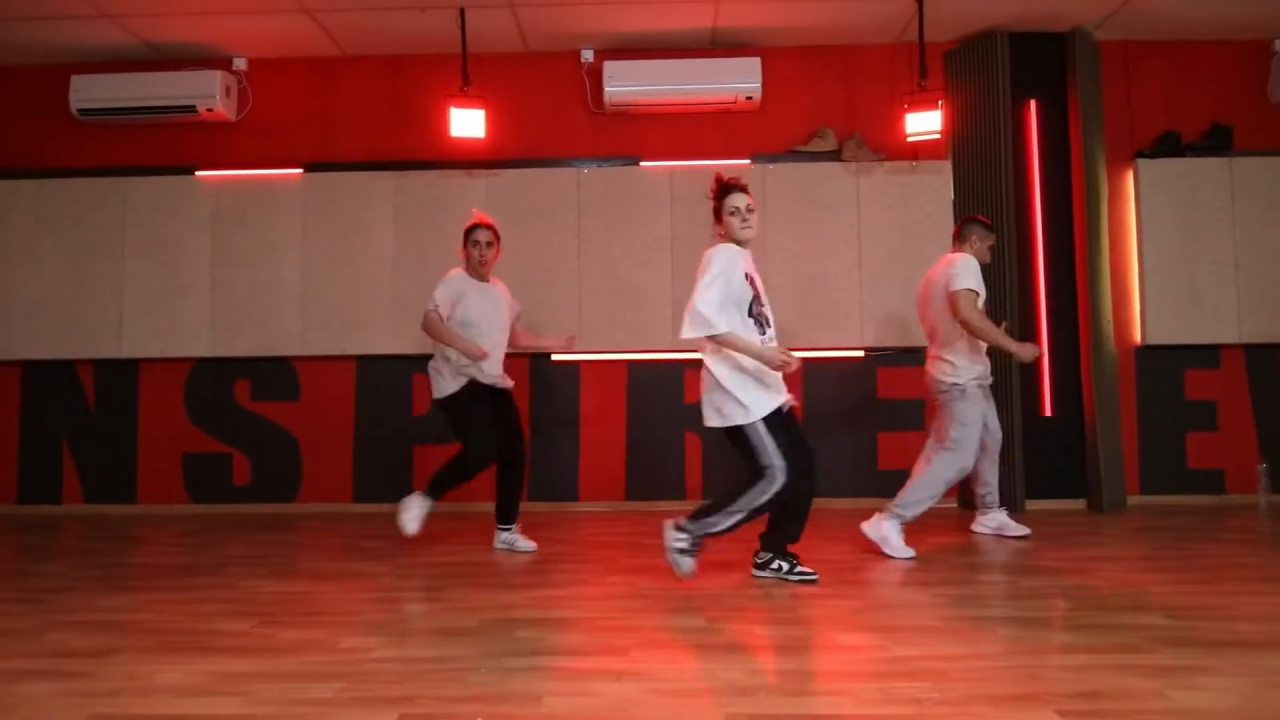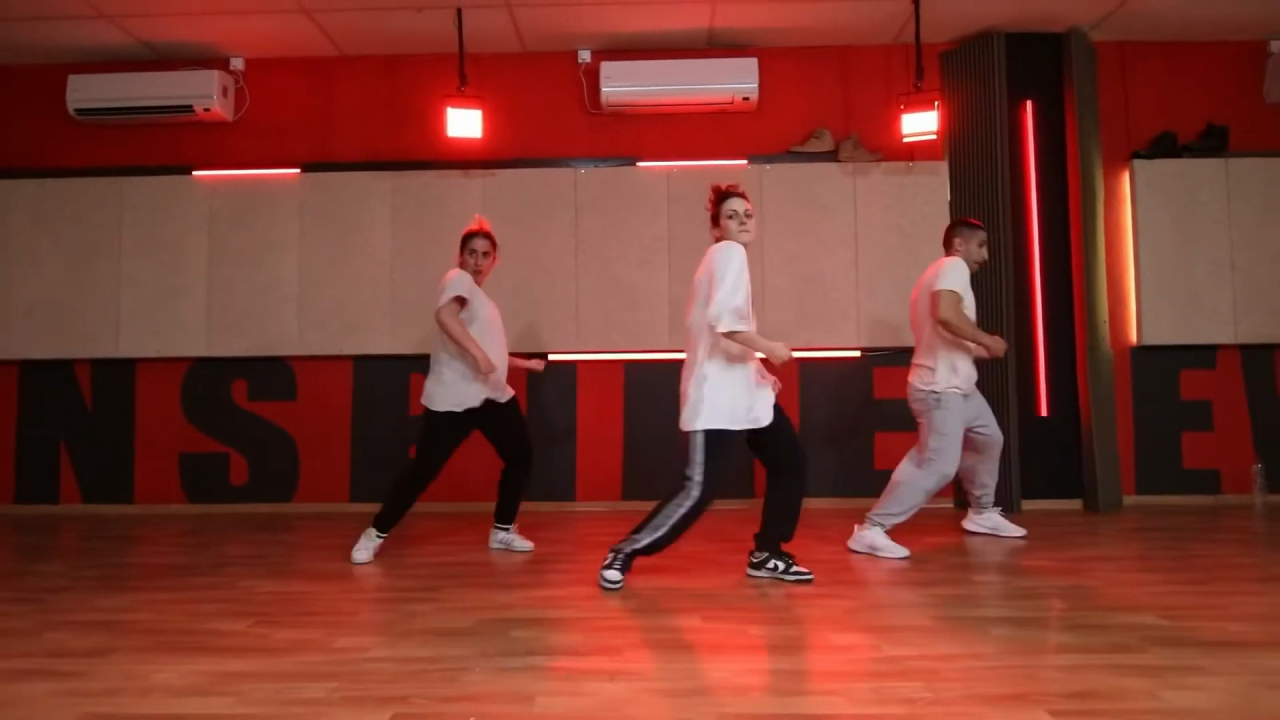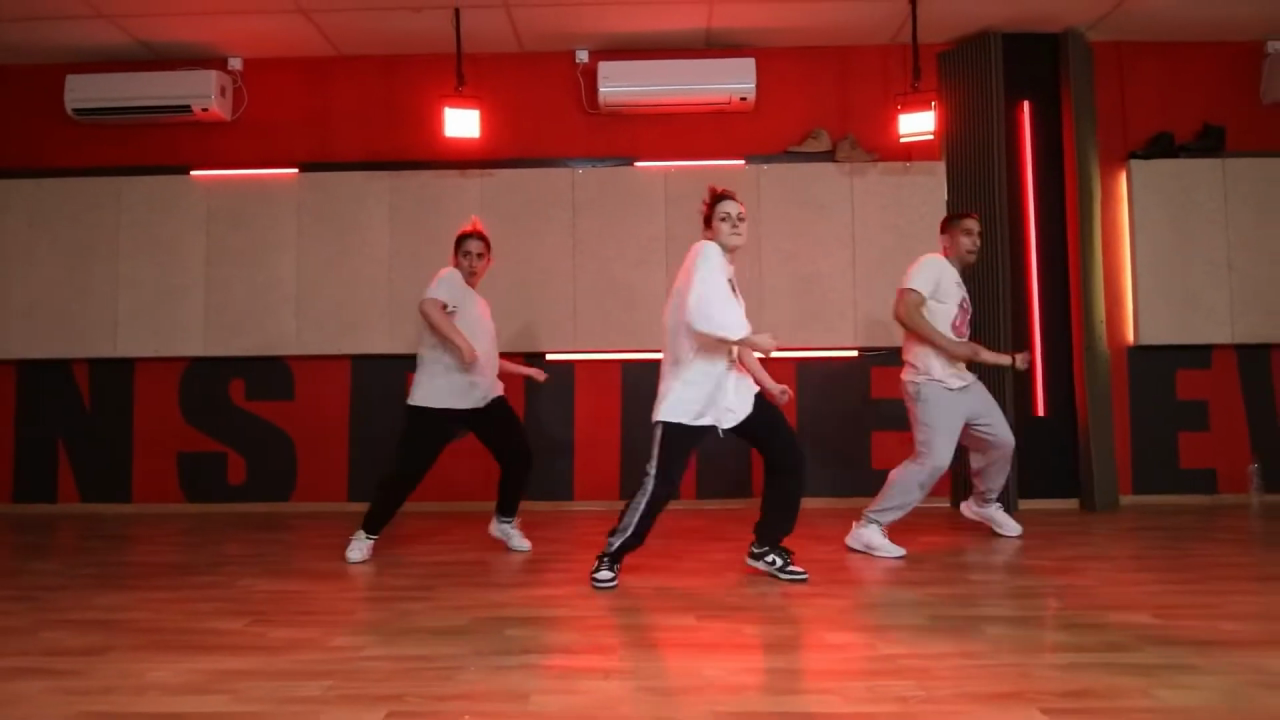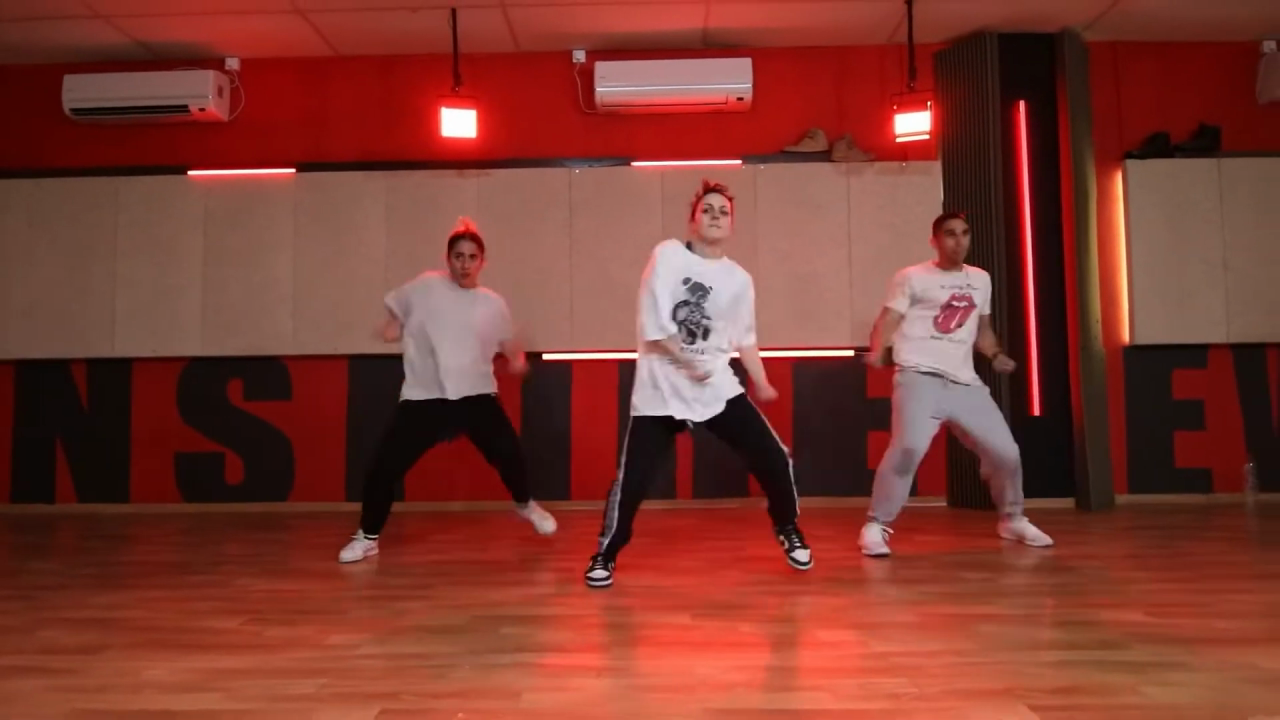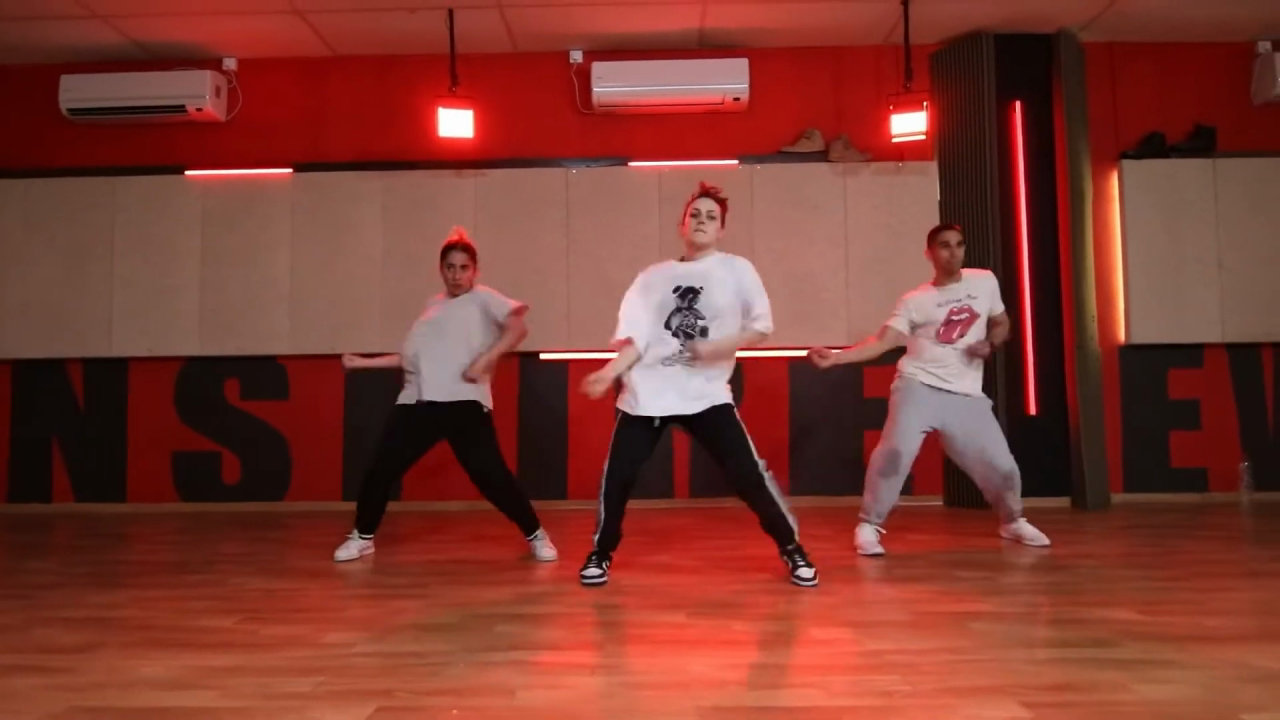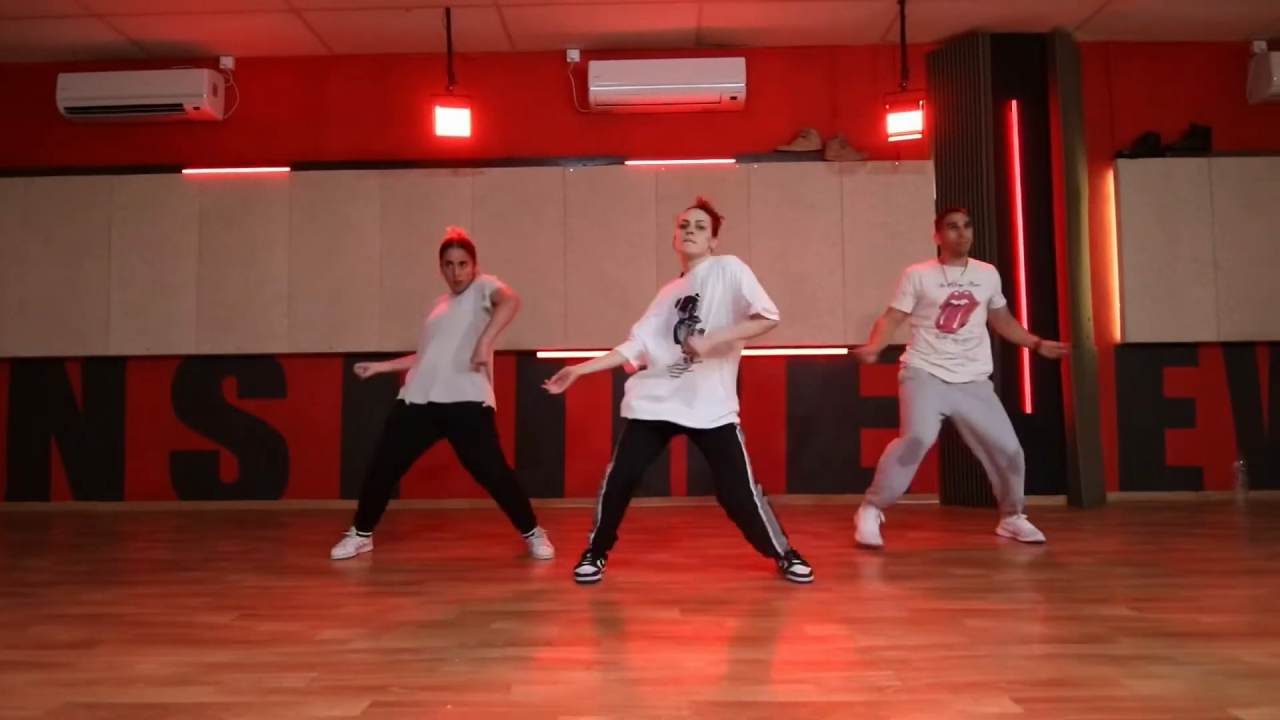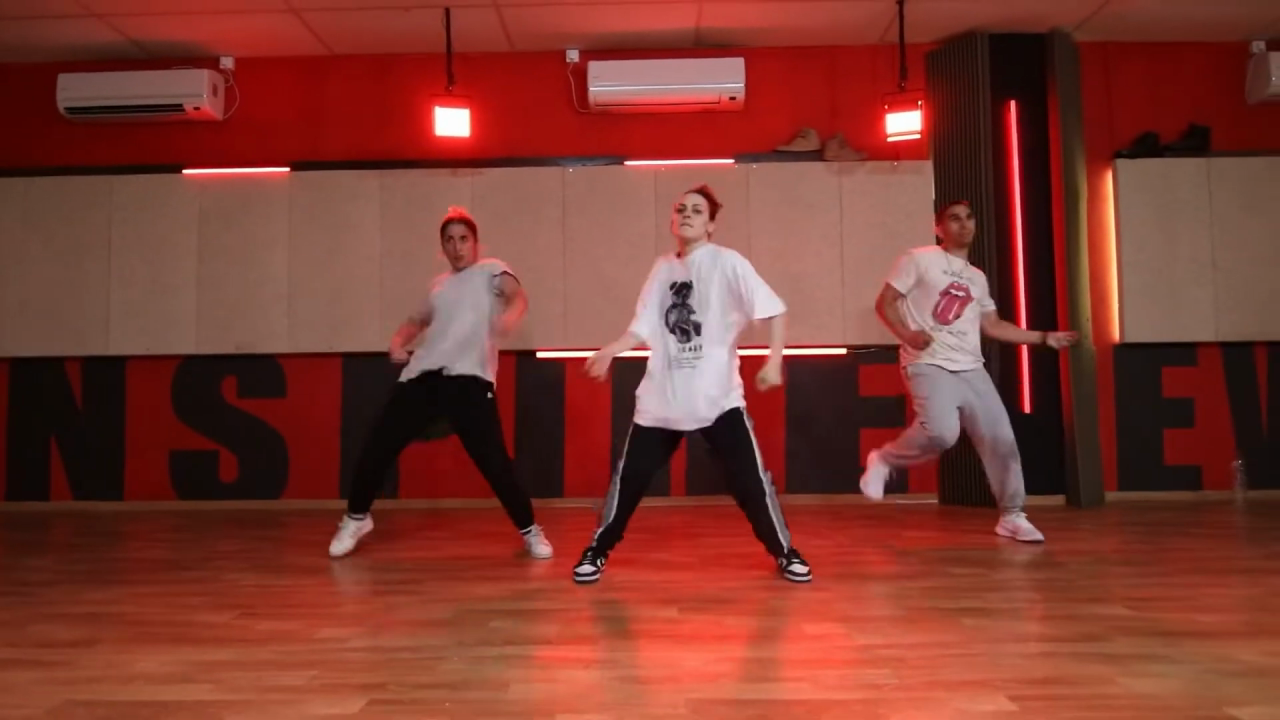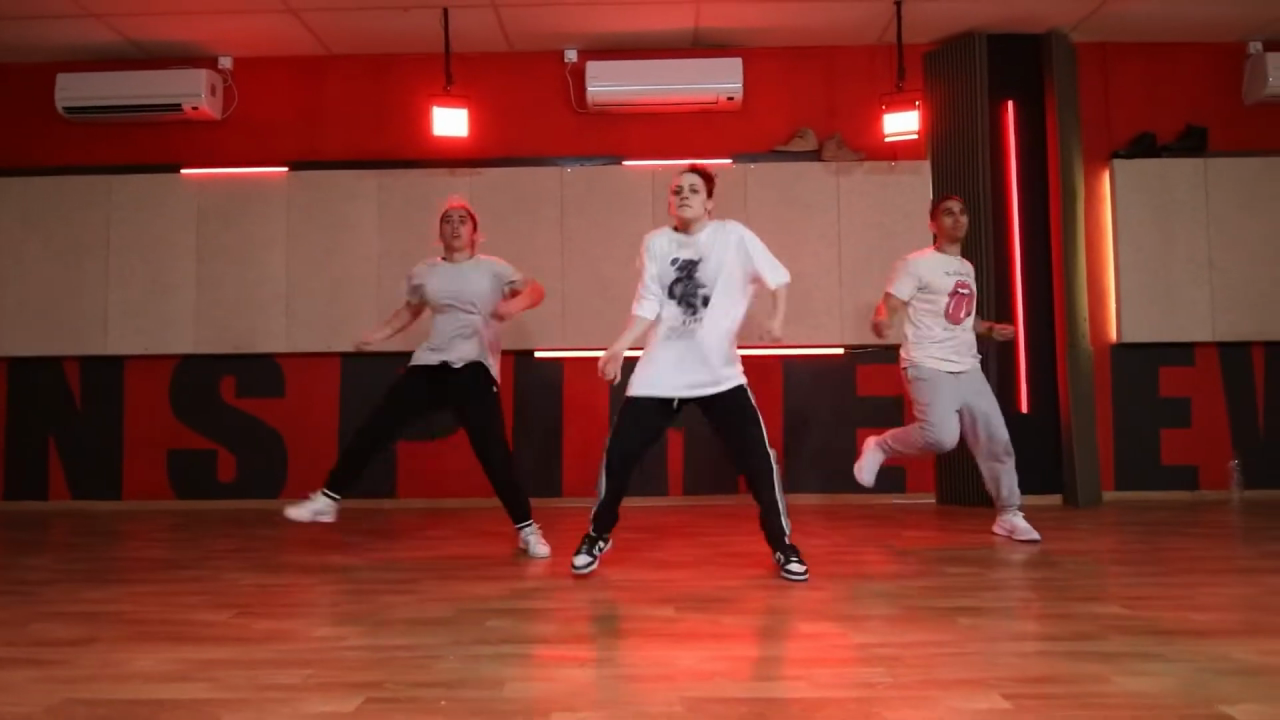
dt=0.1s
person 1, frame 1
left shoulder: (744, 260)
right shoulder: (722, 257)
right elbow: (704, 324)
left wrist: (775, 357)
right wrist: (759, 353)
left hip: (760, 387)
right hip: (738, 388)
left knee: (801, 466)
right knee: (777, 477)
left ankle: (772, 553)
right ankle: (688, 531)
person 1, frame 2
left shoulder: (730, 260)
right shoulder: (728, 253)
right elbow: (724, 325)
left wrist: (759, 370)
right wrist: (769, 347)
left hip: (746, 389)
right hip: (714, 394)
left knee: (791, 462)
right knee: (698, 491)
left ankle: (768, 552)
right ankle: (624, 553)
person 1, frame 3
left shoulder: (727, 275)
right shoulder: (705, 256)
right elbow: (706, 329)
left wrist: (767, 382)
right wrist: (756, 341)
left hip: (733, 390)
right hip: (687, 393)
left knee: (788, 456)
right knee: (659, 485)
left ankle: (766, 546)
right ankle: (613, 554)
person 1, frame 4
left shoulder: (738, 278)
right shoulder: (668, 255)
left elbow: (743, 339)
right elbow: (652, 327)
left wrist: (762, 382)
right wrist: (686, 363)
left hip: (718, 387)
right hip: (661, 388)
left knee: (774, 459)
right knee: (634, 477)
left ankle: (787, 529)
right ankle: (606, 553)
person 1, frame 5
left shoulder: (735, 268)
right shoulder: (657, 275)
left elbow: (763, 325)
right elbow: (634, 333)
left wrist: (721, 346)
right wrist: (609, 371)
left hip: (707, 394)
right hip: (649, 391)
left knee: (749, 476)
right knee: (617, 476)
left ankle: (791, 549)
right ankle: (603, 552)
person 1, frame 6
left shoulder: (729, 269)
right shoulder: (670, 292)
left elbow: (767, 317)
right elbow: (637, 346)
left wrist: (716, 342)
right wrist: (580, 369)
left hip: (710, 405)
right hip: (653, 399)
left knee: (739, 492)
right knee: (618, 480)
left ankle: (783, 553)
right ankle: (596, 551)
person 1, frame 7
left shoulder: (725, 261)
right shoulder: (662, 269)
left elbow: (772, 310)
right elbow: (644, 328)
left wrist: (774, 360)
right wrist: (606, 352)
left hip: (719, 397)
right hip: (664, 396)
left knee: (749, 481)
right knee: (630, 476)
left ankle: (783, 550)
right ankle: (600, 548)
person 1, frame 8
left shoulder: (732, 236)
right shoulder: (656, 243)
left elbow: (776, 277)
right elbow: (648, 307)
left wrist: (776, 321)
right wrist: (618, 347)
left hip: (719, 375)
right hip: (661, 373)
left knee: (758, 461)
right knee: (619, 453)
left ankle: (783, 546)
right ankle: (598, 534)
person 2, frame 1
left shoulder: (502, 293)
right shoulder: (455, 280)
left elbow: (513, 338)
right elbow: (430, 321)
left wrist: (555, 342)
right wrist: (463, 344)
left hip: (494, 385)
right hip: (459, 385)
left knee: (514, 457)
right knee: (482, 449)
left ankle: (506, 529)
right ankle: (422, 499)
person 2, frame 2
left shoulder: (481, 301)
right shoulder: (457, 279)
right elbow: (444, 316)
left wrist: (525, 363)
right wrist: (478, 353)
left hip: (495, 396)
right hip: (452, 402)
left knee: (521, 457)
right knee: (423, 470)
left ankle: (503, 530)
right ankle: (376, 533)
person 2, frame 3
left shoulder: (479, 302)
right shoulder: (448, 278)
right elbow: (428, 308)
left wrist: (524, 370)
right wrist: (462, 344)
left hip: (485, 398)
right hip: (435, 400)
left knee: (519, 455)
right knee: (408, 472)
left ankle: (504, 522)
right ankle: (367, 535)
person 2, frame 4
left shoulder: (492, 303)
right shoulder: (426, 286)
left elbow: (509, 347)
right elbow: (393, 318)
left wrist: (517, 361)
right wrist: (392, 329)
left hip: (476, 395)
right hip: (424, 397)
left knee: (508, 456)
right knee: (385, 466)
left ankle: (526, 505)
right ankle: (368, 536)
person 2, frame 5
left shoulder: (484, 298)
right shoulder: (433, 305)
left elbow: (518, 326)
left wrist: (485, 359)
right wrist: (365, 362)
left hip: (464, 402)
right hip: (416, 403)
left knee: (490, 474)
right knee: (380, 470)
left ankle: (535, 534)
right ankle: (363, 536)
person 2, frame 6
left shoulder: (485, 287)
right shoulder: (441, 305)
left elbow: (511, 300)
left wrist: (486, 342)
right wrist: (379, 367)
left hip: (466, 401)
right hip: (418, 400)
left knee: (493, 471)
right knee: (382, 469)
left ankle: (532, 532)
right ankle: (361, 534)
person 2, frame 7
left shoulder: (490, 270)
right shoulder: (439, 285)
left elbow: (514, 289)
right elbow: (417, 323)
left wrist: (513, 312)
right wrist: (398, 343)
left hip: (471, 378)
right hip: (422, 376)
left knee: (492, 459)
right knee: (381, 444)
left ankle: (529, 531)
right ankle: (358, 518)
person 2, frame 8
left shoulder: (491, 267)
right shoulder: (423, 272)
left elbow: (534, 290)
right elbow: (409, 310)
left wrist: (514, 305)
right wrist: (376, 336)
left hip: (475, 369)
right hip: (430, 367)
left knee: (493, 451)
right knee: (375, 428)
left ankle: (526, 528)
right ankle: (327, 499)
person 3, frame 1
left shoulder: (938, 274)
right shoulder: (963, 263)
right elbow: (966, 313)
left wrist: (994, 340)
right wrist: (1013, 345)
left hip: (967, 378)
right hip: (960, 381)
left knee: (987, 441)
right knee: (955, 456)
left ankle: (989, 513)
right ankle: (886, 521)
person 3, frame 2
left shoulder: (936, 276)
right shoulder: (954, 266)
right elbow: (946, 315)
left wrist: (979, 349)
right wrist: (988, 341)
left hip: (956, 387)
right hip: (941, 390)
left knee: (989, 441)
right knee: (936, 466)
left ankle: (982, 513)
right ankle: (871, 530)
person 3, frame 3
left shoulder: (955, 280)
right shoulder: (930, 266)
right elbow: (905, 311)
left wrist: (1006, 359)
right wrist: (953, 347)
left hip: (959, 382)
right hip: (929, 384)
left knee: (1001, 443)
right knee: (933, 462)
left ankle: (982, 503)
right ankle: (868, 527)
person 3, frame 4
left shoulder: (980, 279)
right shoulder: (911, 278)
right elbow: (886, 322)
left wrist: (997, 355)
right wrist: (876, 350)
left hip: (964, 383)
right hip: (918, 377)
left knee: (1004, 454)
right knee: (908, 448)
left ankle: (1013, 519)
right ankle: (876, 525)
person 3, frame 5
left shoulder: (984, 281)
right shoulder: (916, 299)
left elbow: (1001, 324)
right elbow: (881, 340)
left wrist: (991, 342)
right wrist: (833, 357)
left hip: (966, 398)
right hip: (917, 389)
left knee: (1003, 469)
right knee: (895, 453)
left ankle: (1013, 521)
right ankle: (869, 525)
person 3, frame 6
left shoulder: (987, 274)
right shoulder: (917, 275)
left elbow: (1003, 320)
right elbow: (891, 320)
left wrist: (1040, 344)
right wrist: (871, 346)
left hip: (973, 383)
right hip: (924, 375)
left knee: (1008, 451)
right knee: (915, 439)
left ankle: (1012, 517)
right ankle: (872, 510)
person 3, frame 7
left shoulder: (976, 274)
right shoulder: (918, 259)
left elbow: (991, 325)
right elbow: (884, 302)
left wrist: (1043, 338)
right wrist: (906, 333)
left hip: (971, 371)
right hip: (928, 365)
left knee: (1001, 442)
right knee: (941, 432)
left ankle: (1012, 516)
right ankle: (884, 459)
person 3, frame 8
left shoulder: (967, 268)
right shoulder: (916, 263)
right elbow: (888, 308)
left wrist: (993, 329)
right wrist: (881, 324)
left hip: (967, 371)
right hip: (926, 368)
left knee: (998, 442)
right knee: (941, 436)
left ankle: (1009, 514)
right ankle: (881, 446)
